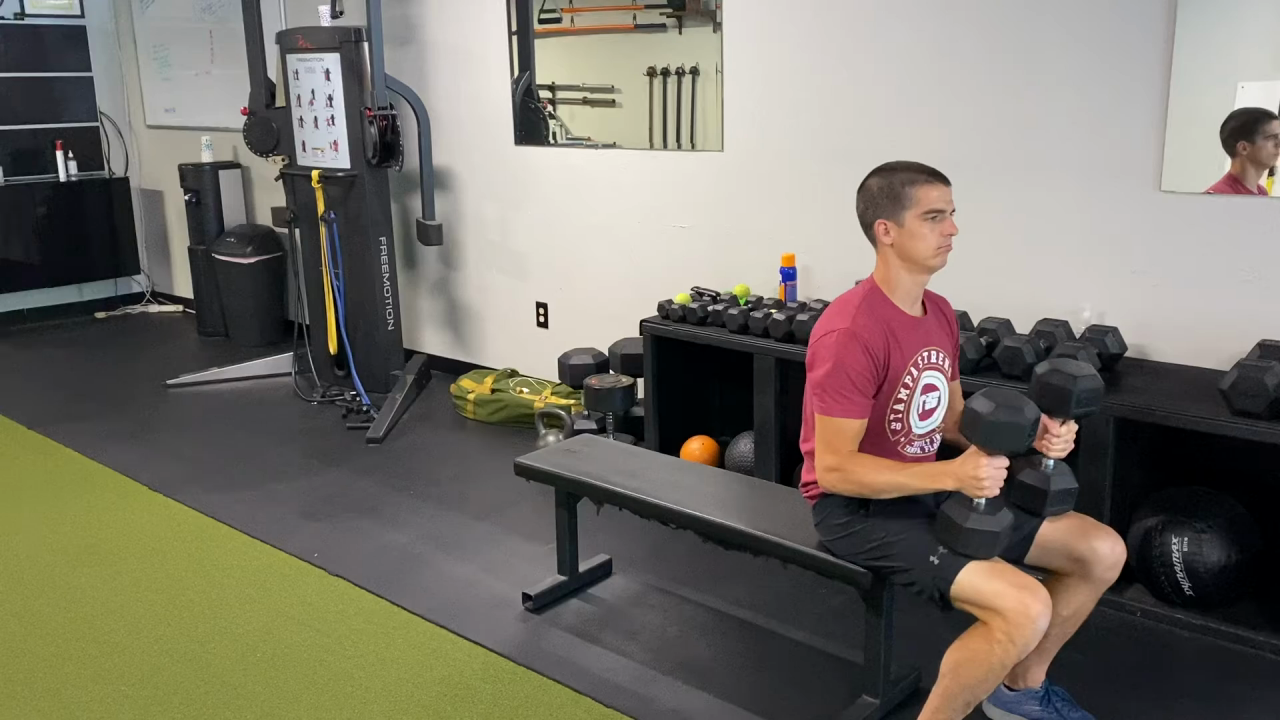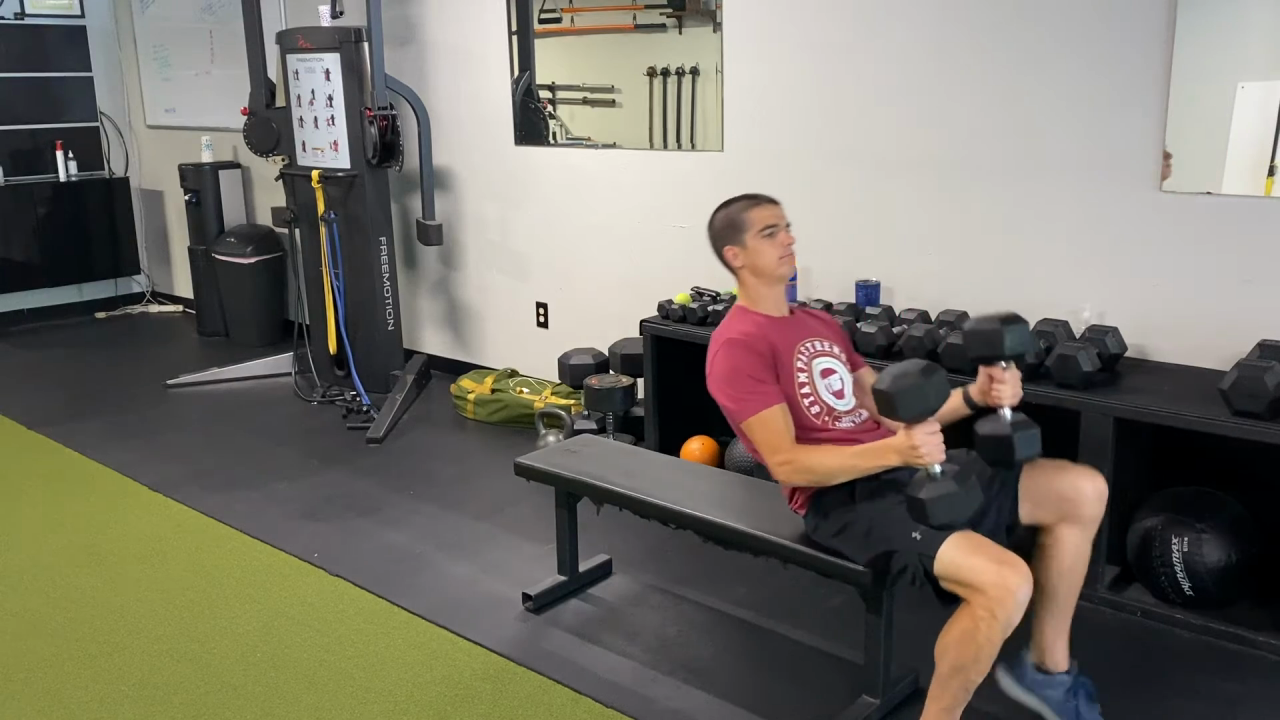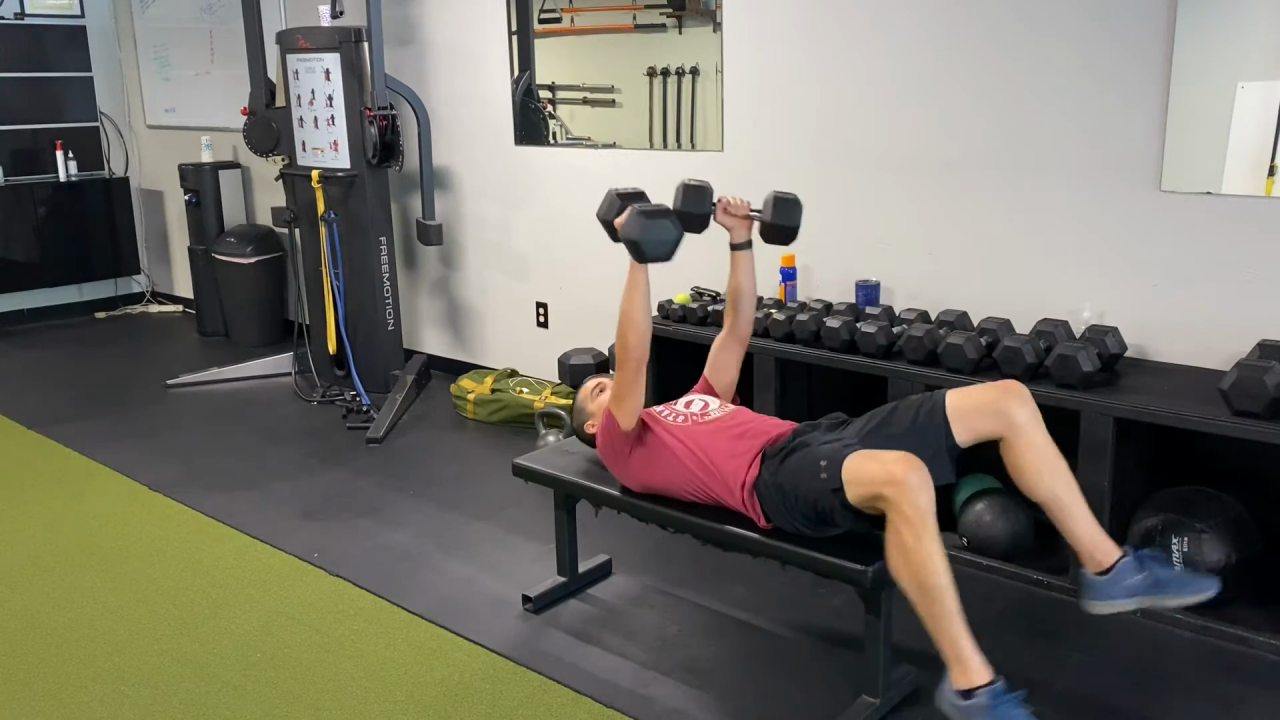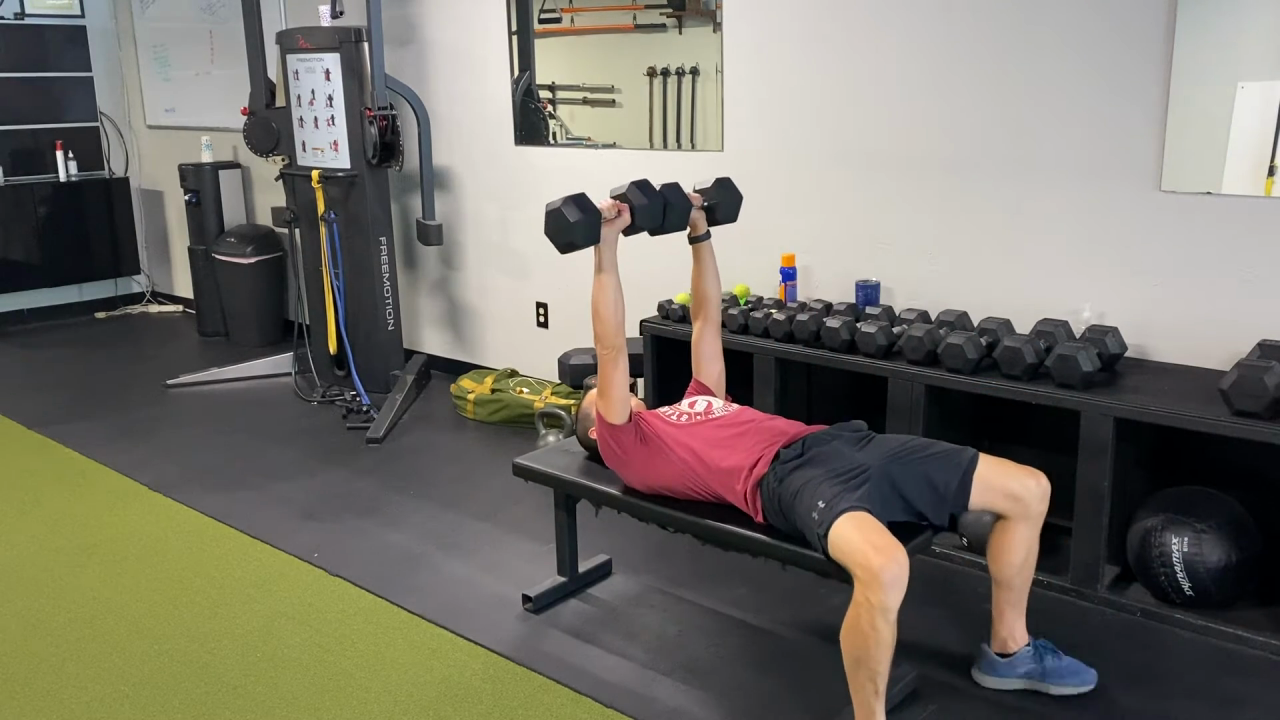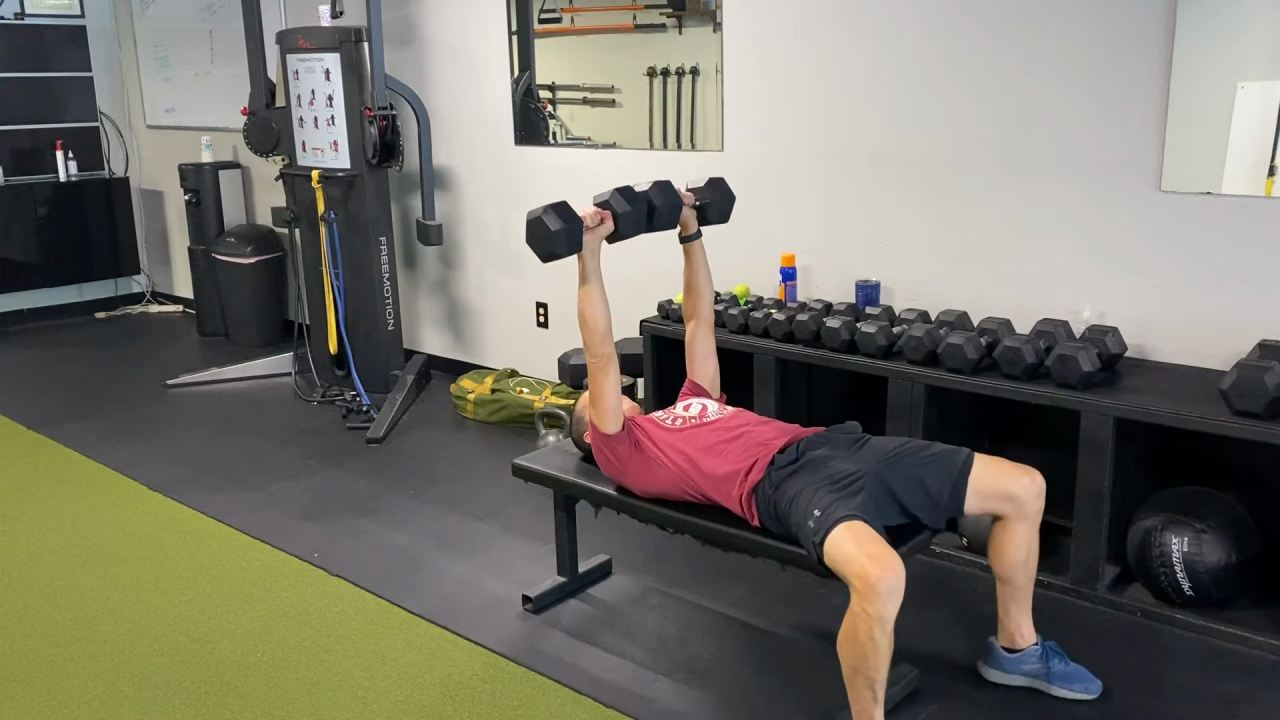
dt=1s
person 1, frame 1
left shoulder: (939, 313)
right shoulder: (852, 332)
left elbow: (953, 420)
right elbow: (835, 468)
left wrist: (1027, 433)
right wrist: (951, 475)
left hip: (928, 487)
right hip: (859, 507)
left knee: (1101, 551)
right knee: (1024, 609)
person 1, frame 2
left shoulder: (817, 322)
right shoulder: (737, 345)
left elbow: (886, 412)
right elbow: (786, 464)
left wrist: (972, 398)
right wrist: (894, 451)
left hip: (900, 471)
right hip: (841, 500)
left knee: (1084, 491)
right knee: (1005, 584)
left ankle: (1047, 669)
person 1, frame 3
left shoulder: (695, 402)
right shoulder: (627, 448)
left elbow: (738, 328)
right elbow: (632, 362)
left wrist: (740, 242)
right wrist: (638, 256)
left hip: (819, 436)
right hip: (776, 474)
left knee: (1005, 399)
right knee: (905, 479)
left ankle: (1108, 568)
person 1, frame 4
left shoulder: (693, 408)
right shoulder: (628, 447)
left elbow: (707, 322)
right elbow: (611, 351)
left wrist: (700, 234)
right wrist: (606, 248)
right hip: (785, 474)
left knee: (1028, 490)
right knee: (883, 568)
left ankle: (1008, 650)
person 1, frame 5
left shoulder: (689, 406)
right shoulder: (622, 450)
left elbow: (699, 323)
right elbow: (600, 357)
left wrist: (690, 232)
right wrist: (589, 253)
right hip: (781, 477)
left knee: (1023, 488)
right knee: (880, 580)
left ankle: (1016, 647)
